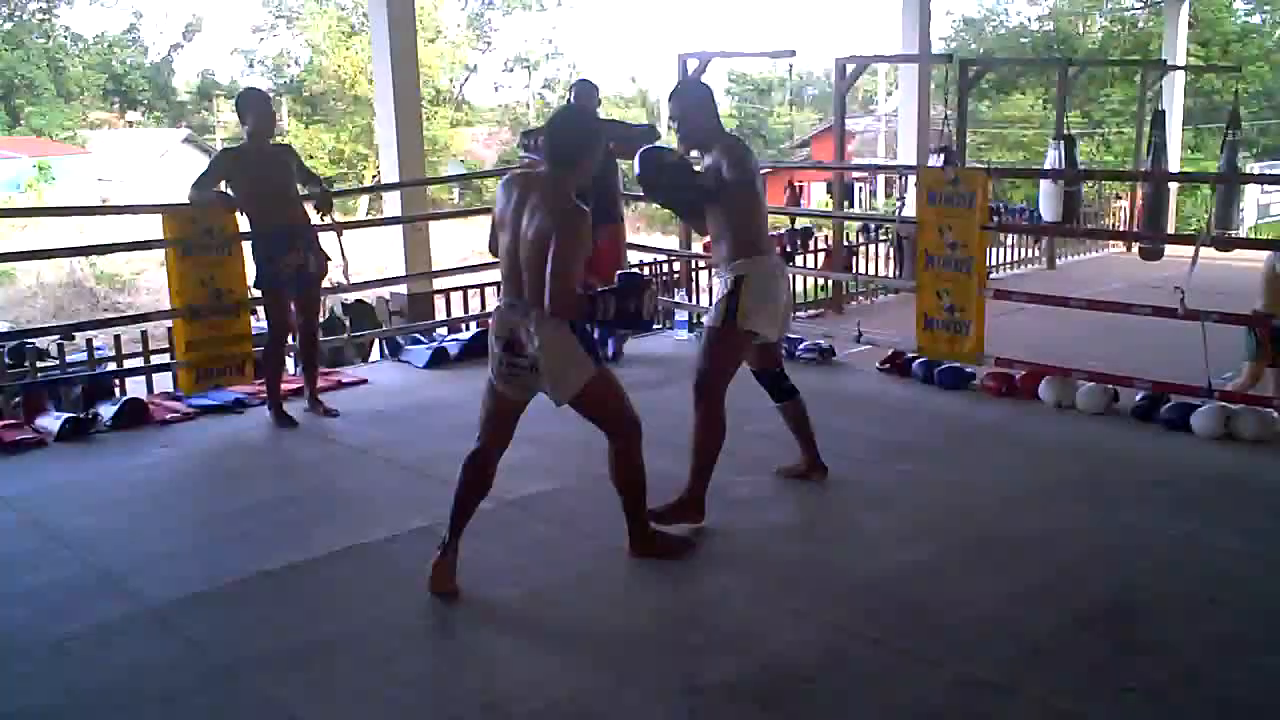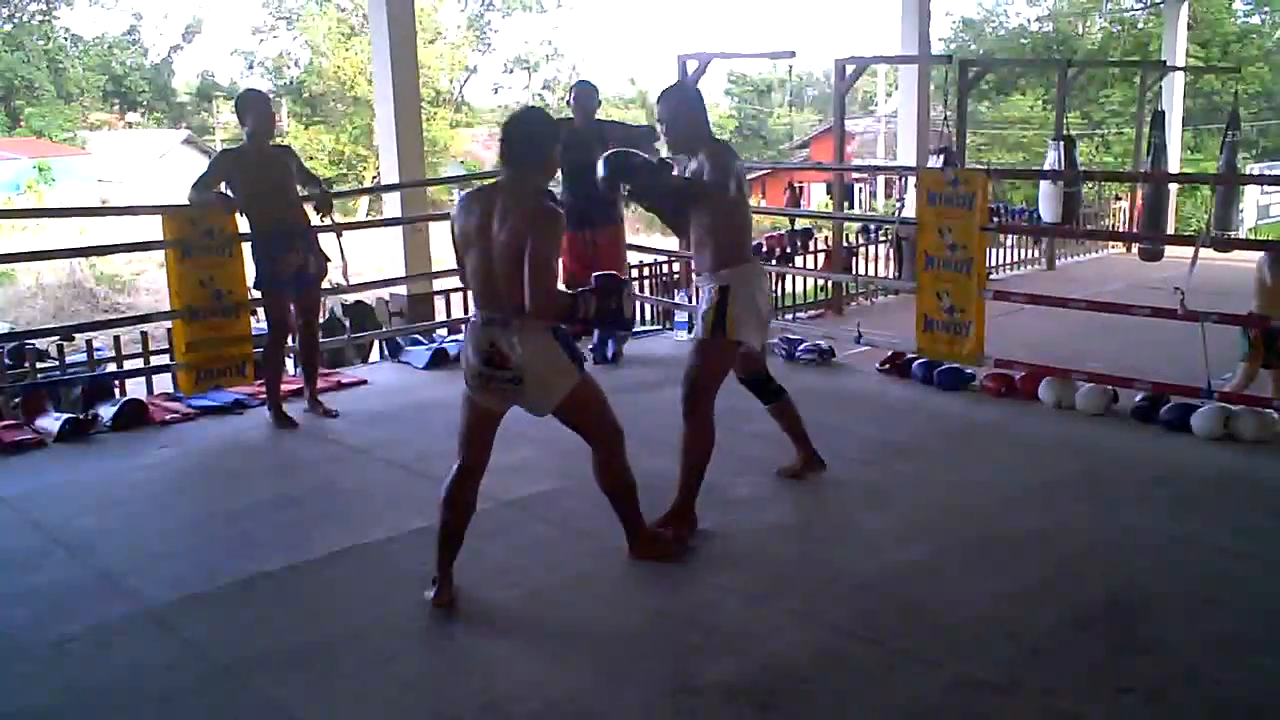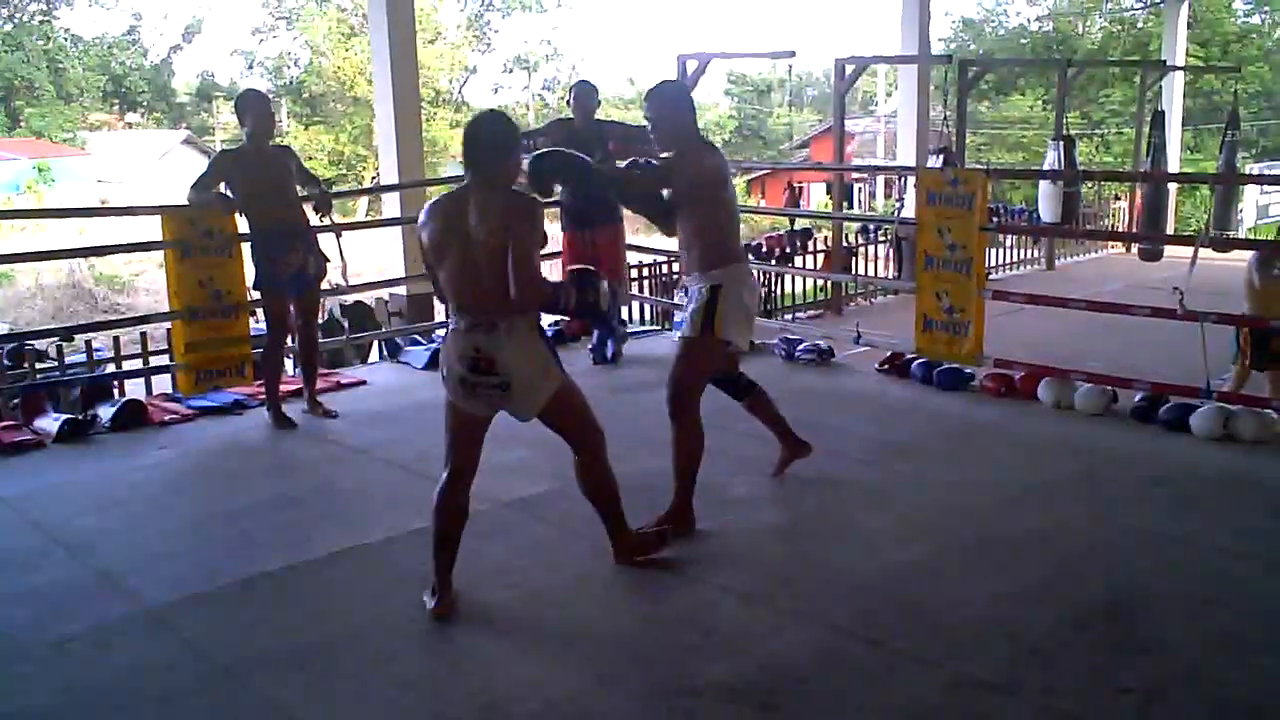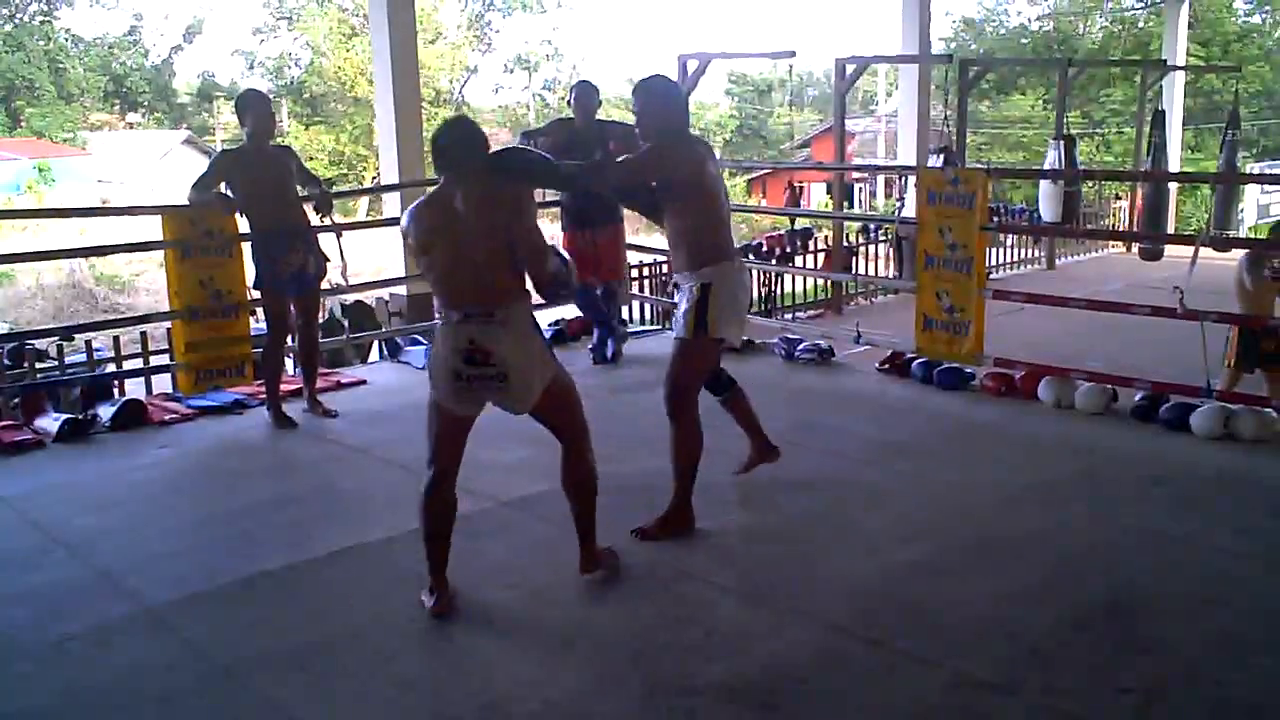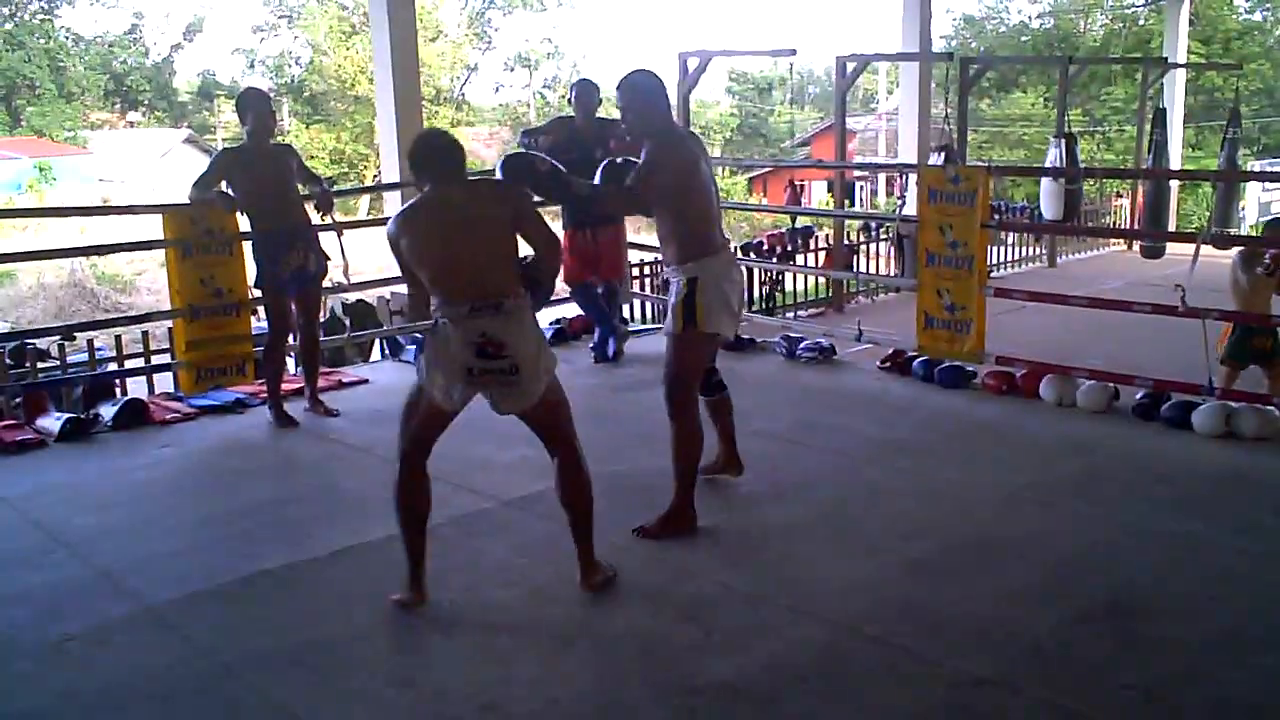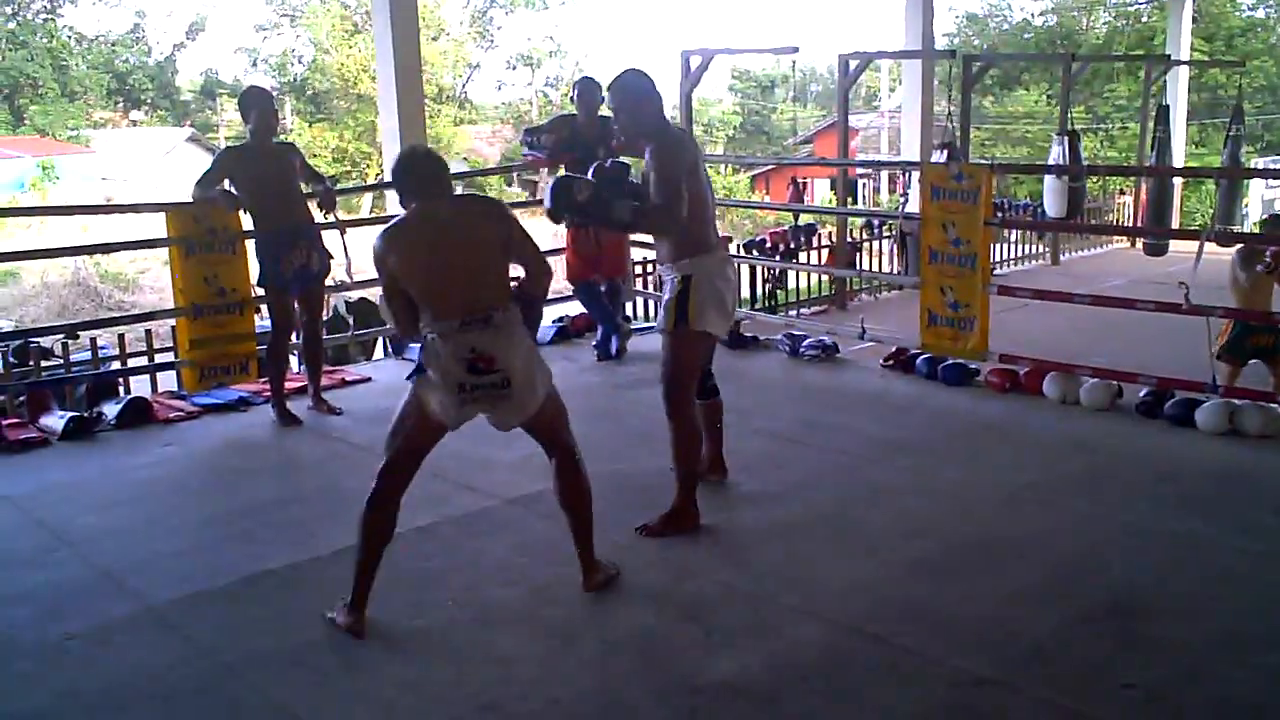
dt=0.1s
person 1, frame 1
left shoulder: (513, 185)
right shoulder: (570, 213)
right elbow: (559, 302)
left hip: (506, 328)
right hip: (553, 338)
left knee: (486, 447)
right knee: (625, 431)
left ankle: (446, 561)
right ankle: (641, 537)
person 1, frame 2
left shoulder: (467, 204)
right shoulder: (542, 214)
right elbow: (539, 304)
right wrist: (594, 303)
left hip: (481, 346)
right hip: (535, 348)
left knee: (468, 466)
right knee: (607, 439)
left ankle: (442, 581)
right ankle: (641, 539)
person 1, frame 3
left shoulder: (432, 214)
right shoulder: (520, 209)
left elbow: (445, 292)
right elbow: (524, 294)
left hip: (461, 353)
right hip: (519, 350)
left knee: (456, 473)
right knee: (588, 441)
left ankle: (443, 590)
right ankle: (622, 541)
person 1, frame 4
left shoulder: (416, 216)
right shoulder: (507, 198)
left elbow: (442, 279)
right elbow: (544, 269)
right wrist: (558, 275)
left hip: (453, 348)
right hip: (513, 342)
left knee: (441, 471)
right knee: (575, 437)
left ankle: (437, 588)
right ankle: (588, 551)
person 1, frame 5
left shoulder: (402, 225)
right shoulder: (500, 193)
left elbow: (423, 299)
right elbow: (552, 249)
right wrist: (533, 279)
left hip: (449, 349)
right hip: (516, 337)
left knee: (409, 457)
right knee: (565, 449)
left ankle: (414, 581)
right ankle: (589, 567)
person 1, frame 6
left shoulder: (388, 242)
right shoulder: (485, 211)
left elbow: (407, 325)
right elbow: (540, 270)
right wrist: (520, 302)
left hip: (445, 362)
right hip: (509, 352)
left knee: (391, 478)
right knee: (564, 452)
left ankle: (358, 606)
right ankle: (590, 566)
person 2, frame 1
left shoulder: (730, 150)
right shoulder: (714, 159)
left elbow: (740, 191)
right elbow: (709, 221)
left hip: (748, 278)
right hip: (755, 275)
left knee: (707, 386)
right knee: (770, 372)
left ankle: (692, 501)
right ankle: (811, 460)
person 2, frame 2
left shoulder: (716, 154)
right shoulder: (700, 161)
left elbow: (720, 193)
right elbow: (690, 225)
left wrist: (657, 181)
right wrist: (654, 192)
left hip: (731, 286)
right hip: (732, 283)
left knee: (696, 397)
right knee: (754, 374)
left ankle: (683, 510)
right ankle: (808, 455)
person 2, frame 3
left shoulder: (696, 155)
right shoulder: (695, 158)
left elbow: (646, 178)
right elbow: (669, 220)
right wrist: (643, 200)
left hip: (717, 290)
right hip: (713, 285)
left knee: (681, 397)
right knee: (724, 375)
left ankle: (681, 512)
right ankle: (792, 444)
person 2, frame 4
left shoulder: (674, 151)
right shoulder: (691, 151)
left elbow: (611, 175)
right elbow: (670, 214)
right wrist: (632, 196)
left hip: (710, 283)
right hip: (715, 277)
left knee: (680, 396)
right knee: (707, 370)
left ankle: (680, 511)
right ankle: (761, 445)
person 2, frame 5
left shoulder: (664, 147)
right shoulder: (684, 143)
left elbow: (628, 200)
right wrist: (621, 191)
left hip: (701, 277)
right hip: (711, 269)
left knee: (679, 393)
right knee: (702, 372)
left ankle: (682, 511)
right ankle: (728, 454)
person 2, frame 6
left shoulder: (665, 149)
right shoulder: (674, 144)
left elbow: (667, 219)
left hip: (694, 275)
right hip: (705, 269)
left knee: (677, 392)
right knee: (698, 376)
left ankle: (685, 509)
right ankle: (714, 460)
person 3, frame 1
left shoulder: (285, 152)
right shoulder: (229, 158)
left elbow: (310, 179)
right elbow: (195, 192)
left wrist: (322, 192)
right wrist: (220, 196)
left hip: (304, 240)
right hip: (270, 247)
left knee: (309, 324)
right knee: (279, 329)
left ankle: (312, 396)
right ankle: (274, 405)
person 3, frame 2
left shoulder: (285, 154)
right shoulder: (229, 159)
left elbow: (310, 180)
right elbow: (195, 193)
left wrist: (322, 193)
right wrist: (219, 197)
left hip: (304, 240)
right hip: (270, 247)
left knee: (309, 325)
right knee: (279, 330)
left ankle: (312, 396)
right ankle: (274, 405)
person 3, frame 3
left shoulder: (285, 154)
right shoulder: (229, 160)
left elbow: (309, 181)
right elbow: (194, 194)
left wrist: (321, 193)
right wrist: (218, 197)
left hip: (303, 241)
right hip: (269, 248)
left knee: (309, 326)
right knee: (278, 330)
left ankle: (311, 397)
right ankle: (274, 406)
person 3, frame 4
left shoulder: (285, 154)
right shoulder: (229, 159)
left elbow: (309, 181)
right elbow: (195, 194)
left wrist: (322, 193)
right wrist: (218, 197)
left hip: (304, 240)
right hip: (270, 248)
left knee: (309, 325)
right knee: (279, 330)
left ankle: (311, 396)
right ankle: (274, 406)
person 3, frame 5
left shoulder: (286, 152)
right shoulder: (230, 158)
left elbow: (310, 179)
right elbow: (196, 192)
left wrist: (322, 191)
right wrist: (219, 196)
left hip: (304, 240)
right hip: (271, 247)
left knee: (310, 324)
right knee: (280, 329)
left ankle: (312, 395)
right ankle: (275, 404)
person 3, frame 6
left shoulder: (288, 151)
right shoulder: (232, 156)
left elbow: (312, 177)
right elbow: (199, 191)
left wrist: (325, 189)
right wrist: (222, 194)
left hip: (307, 237)
right hip: (273, 245)
left knee: (313, 322)
right knee: (283, 327)
left ankle: (316, 394)
right ankle: (278, 403)
person 4, frame 1
left shoulder: (609, 129)
left elbow: (650, 134)
right elbow: (526, 140)
left wrist: (619, 148)
right wrist: (541, 146)
left hip: (608, 218)
left knee: (611, 279)
right knee: (580, 281)
left ankle: (607, 335)
right ankle: (609, 333)
person 4, frame 2
left shoulder: (609, 130)
right shoulder: (561, 131)
left elbow: (650, 134)
left wrist: (623, 149)
left hip: (607, 218)
right hip: (574, 221)
right knee: (577, 282)
left ankle: (605, 336)
right ankle: (611, 333)
person 4, frame 3
left shoulder: (608, 131)
right shoulder: (560, 130)
left elbow: (645, 139)
right elbow: (526, 140)
left wrist: (621, 148)
right wrist: (541, 143)
left hip: (607, 218)
right hip: (574, 221)
left knee: (611, 280)
person 4, frame 4
left shoulder: (609, 130)
right shoulder: (559, 130)
right elbow: (526, 139)
left wrist: (621, 149)
right wrist: (542, 144)
left hip: (608, 219)
right hip: (575, 220)
left knee: (611, 281)
right knee: (579, 281)
left ankle: (604, 337)
right ankle: (612, 332)
person 4, frame 5
left shoulder: (609, 129)
right shoulder: (561, 128)
right elbow: (526, 139)
left wrist: (620, 148)
right wrist: (542, 144)
left hip: (608, 217)
right hip: (575, 219)
left knee: (610, 280)
right knee: (578, 281)
left ankle: (604, 335)
right ankle: (613, 330)
person 4, frame 6
left shoulder: (611, 128)
right shoulder: (563, 127)
right wrist: (550, 144)
right hip: (578, 218)
left knee: (613, 278)
right knee: (580, 280)
left ankle: (607, 333)
right ankle: (615, 328)
